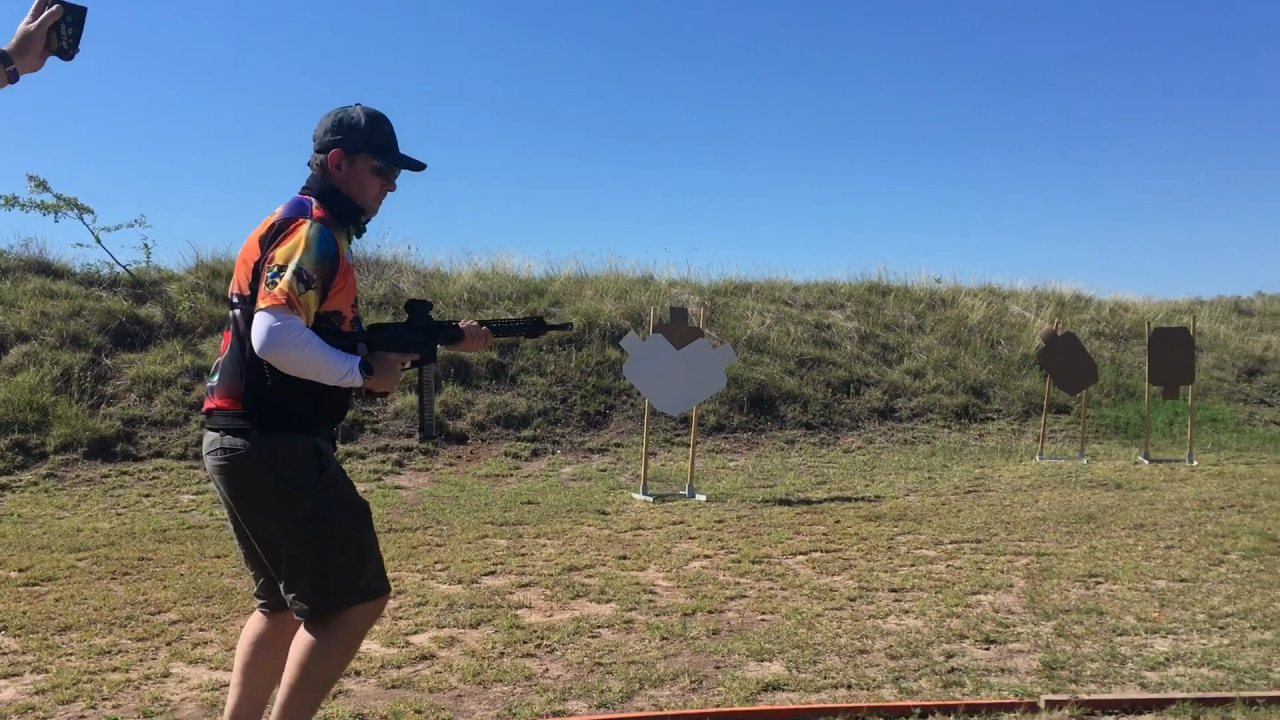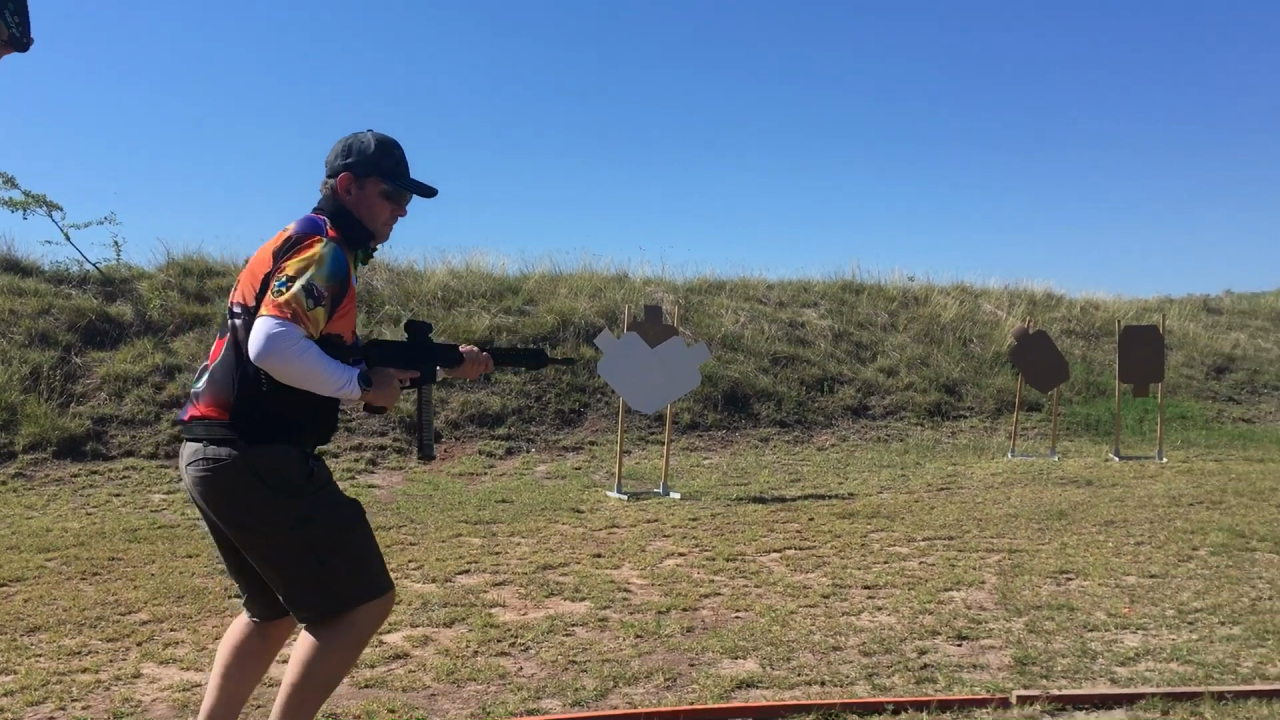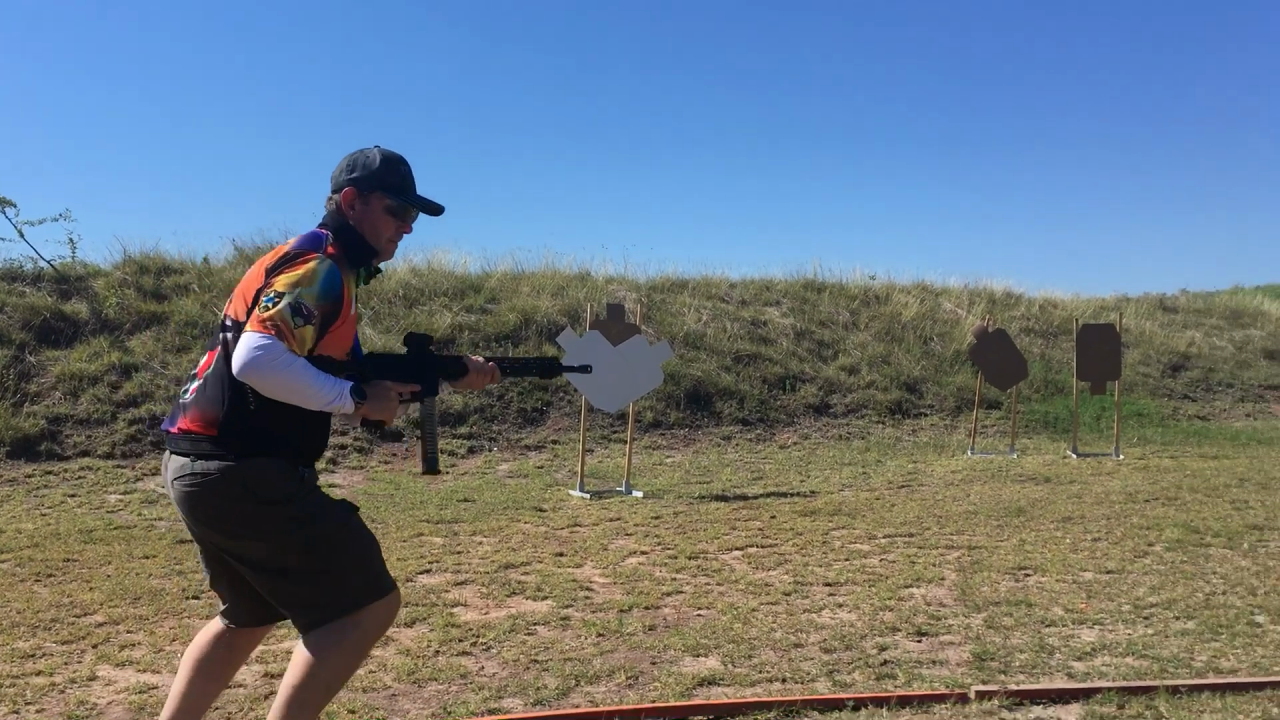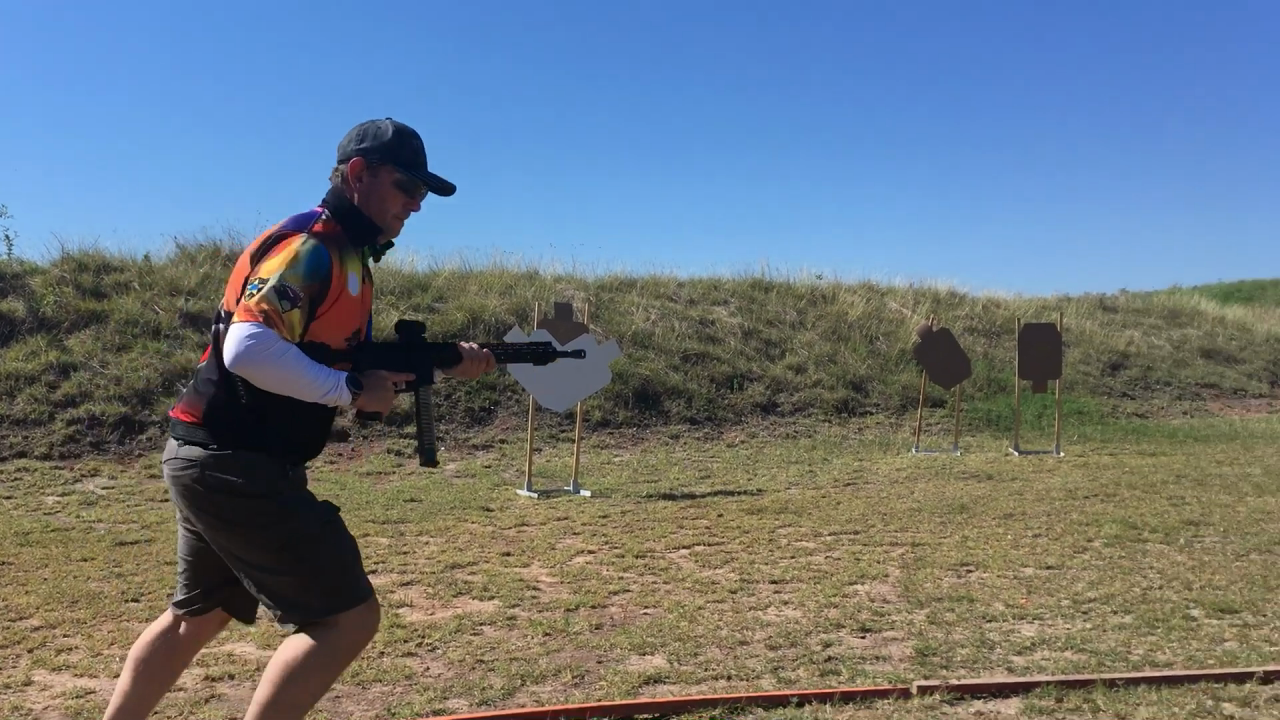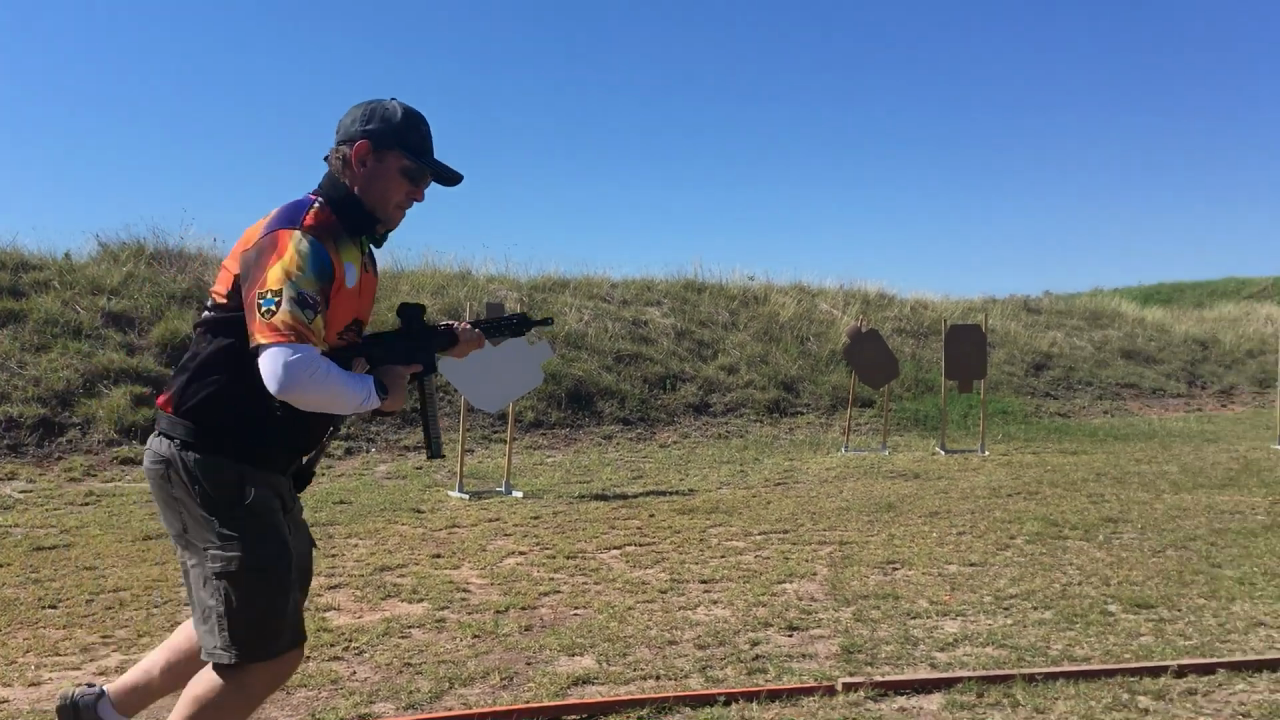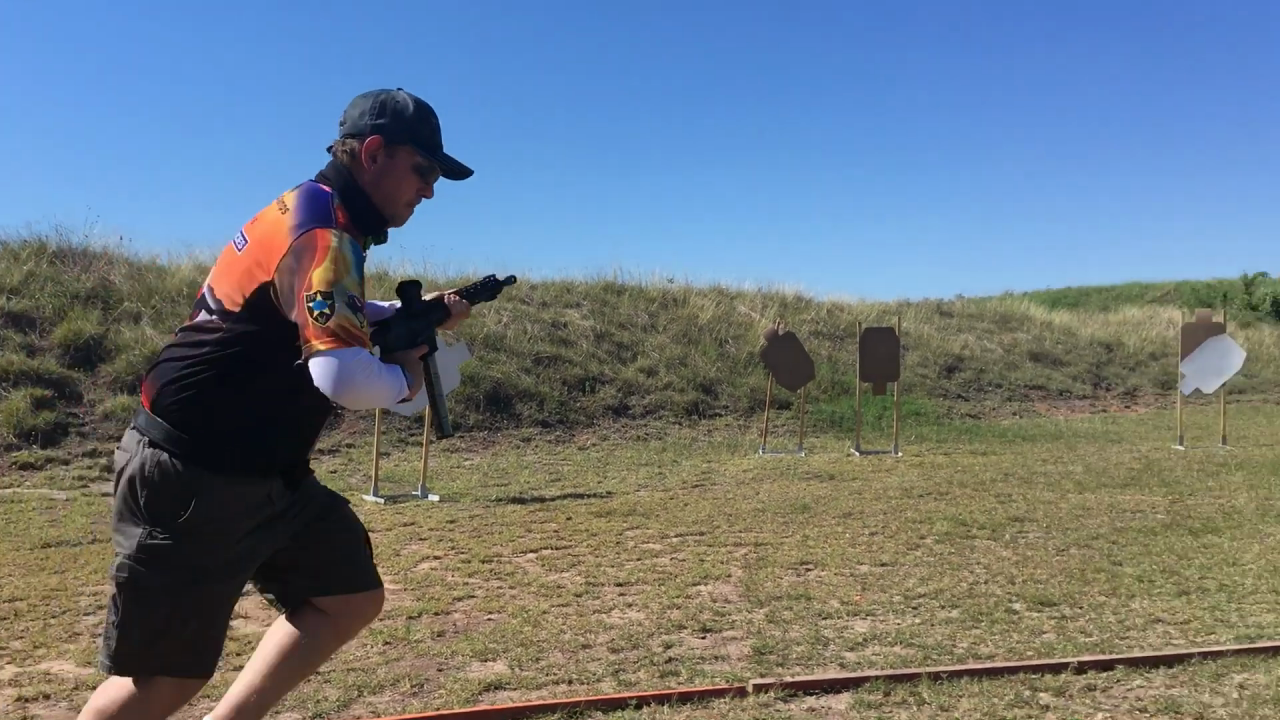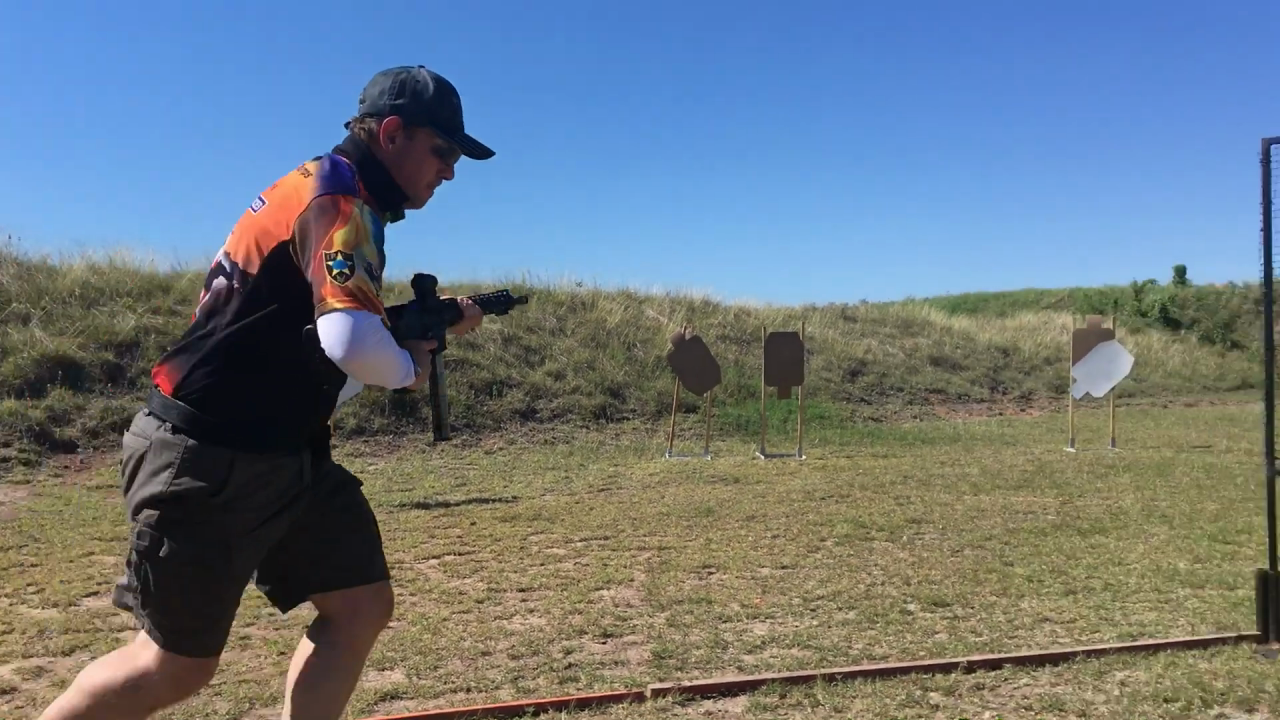
dt=0.1s
person 1, frame 1
left shoulder: (308, 232)
right shoulder: (313, 231)
left elbow: (329, 342)
right elbow: (275, 338)
left wrist: (444, 342)
right wrist: (365, 371)
left hip: (244, 445)
right hip: (270, 448)
left knee: (288, 604)
right knee: (355, 601)
person 1, frame 2
left shoulder: (315, 251)
right shoulder: (325, 248)
left elbow: (324, 358)
right elbow: (272, 346)
left wrist: (444, 365)
right wrist: (362, 385)
left hip: (222, 455)
right hip: (255, 458)
left knee: (276, 610)
right knee: (359, 604)
person 1, frame 3
left shoulder: (341, 272)
right shoulder: (316, 266)
left elbow: (356, 373)
right elbow: (260, 362)
left wrist: (450, 376)
right wrist: (357, 401)
left hip: (207, 468)
right hip: (239, 472)
left knee: (249, 618)
right knee: (365, 607)
person 1, frame 4
left shoulder: (350, 259)
right shoulder: (307, 246)
right elbow: (248, 351)
left wrist: (447, 364)
right wrist: (351, 391)
left hip: (217, 459)
right hip: (234, 463)
left knee: (199, 613)
right knee: (347, 618)
person 1, frame 5
left shoulder: (352, 247)
right shoulder: (299, 239)
left elbow: (327, 339)
right elbow: (290, 373)
right wrist: (383, 390)
left hip: (254, 468)
right hip: (210, 464)
left knee: (253, 628)
right knee: (264, 656)
person 1, frame 6
left shoulder: (320, 220)
right shoulder: (321, 235)
right elbow: (343, 379)
right wrist: (406, 377)
left hip: (257, 473)
right hip: (186, 472)
left knee: (353, 600)
person 1, frame 7
left shoulder: (329, 194)
right shoulder: (340, 200)
right elbow: (350, 340)
right wrist: (406, 367)
left hip: (263, 450)
right hip: (204, 450)
left knee: (361, 604)
right knee: (180, 659)
